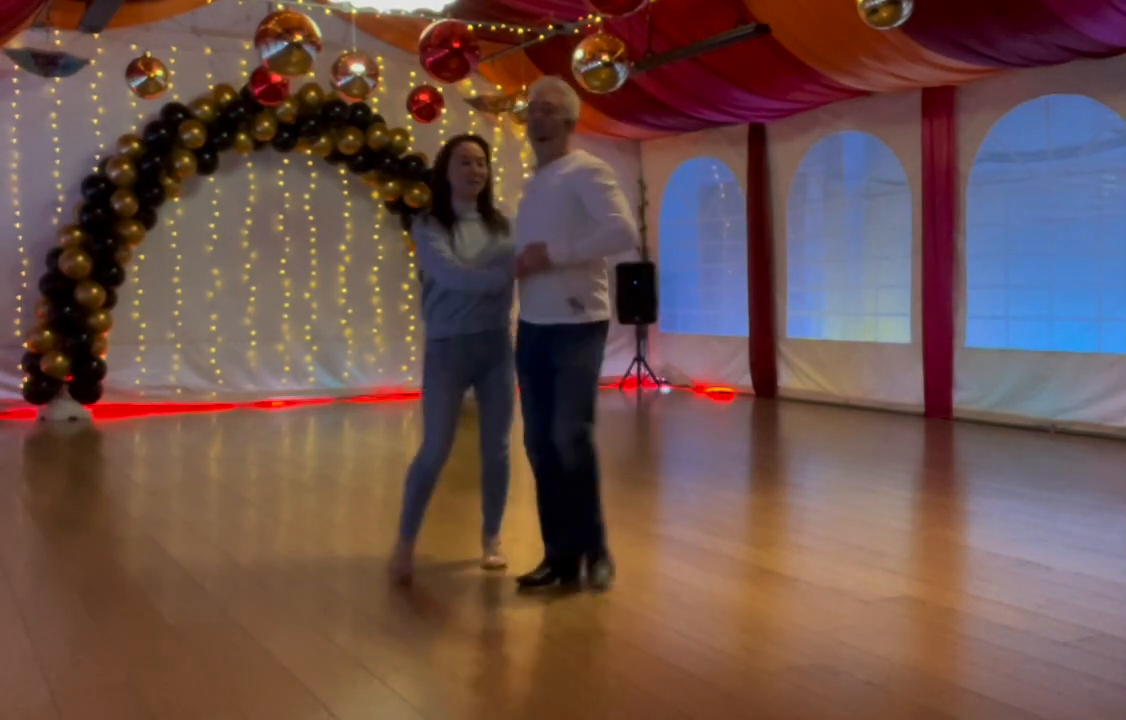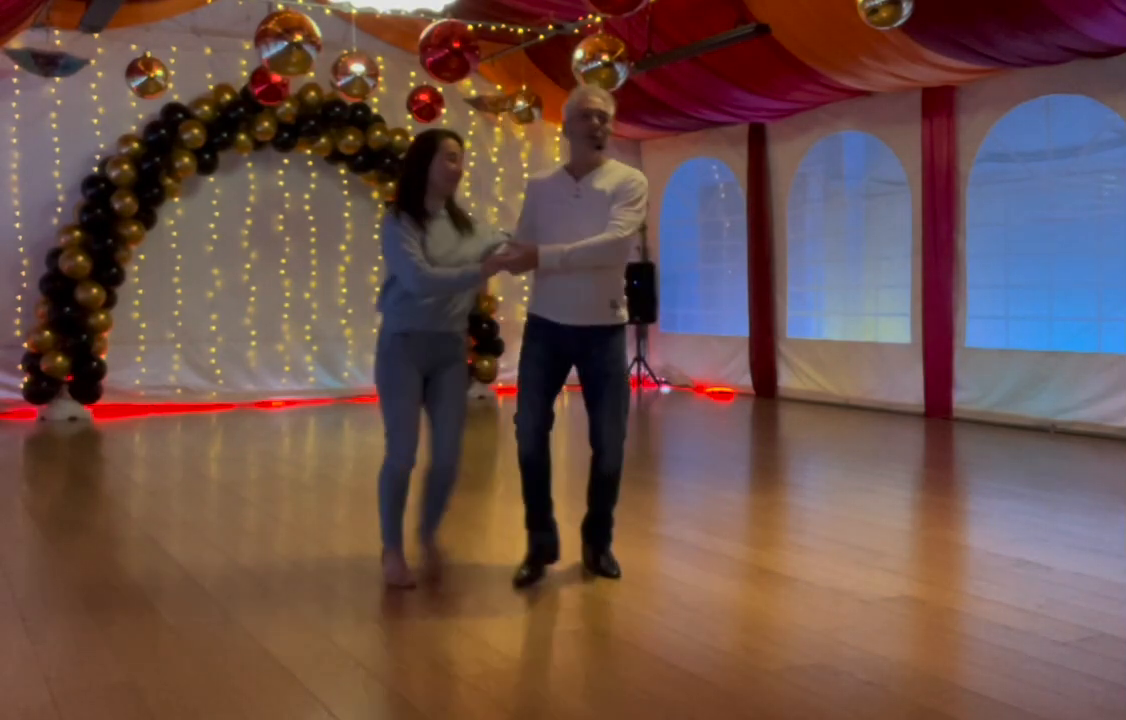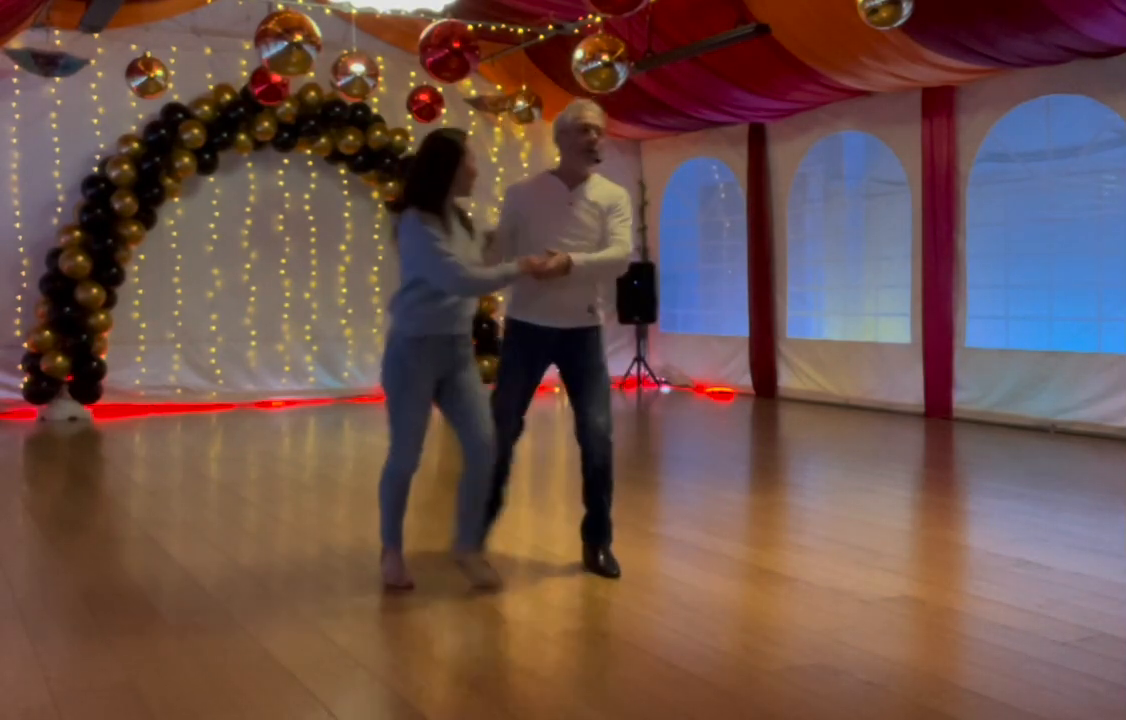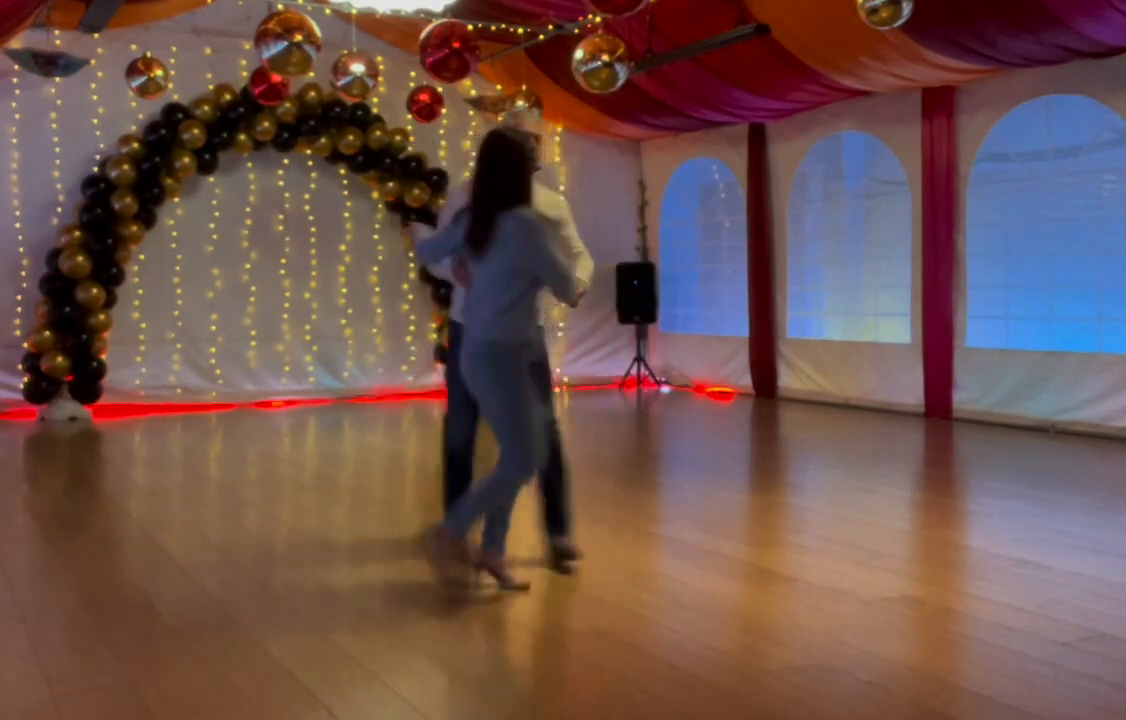
dt=0.3s
person 1, frame 1
left shoulder: (587, 171)
right shoulder: (534, 183)
left elbow: (625, 232)
left wrist: (556, 255)
left hip: (577, 327)
right hip: (533, 327)
left knee: (571, 438)
right knee: (539, 441)
left ankle: (593, 548)
right ankle: (562, 553)
person 1, frame 2
left shoulder: (630, 182)
right shoulder: (540, 188)
left elbow: (614, 245)
right elbow: (520, 249)
left wrist: (542, 257)
left hip: (605, 329)
right hip: (546, 326)
left knee: (609, 439)
right knee: (529, 430)
left ankle: (598, 542)
right ankle: (541, 543)
person 1, frame 3
left shoulder: (614, 197)
right shoulder: (523, 193)
left elbow: (621, 255)
right elbow: (497, 251)
left wrist: (571, 263)
left hip: (583, 331)
right hip: (526, 327)
left knee: (597, 432)
right knee: (503, 426)
left ankle: (598, 540)
right ankle: (483, 518)
person 1, frame 4
left shoulder: (552, 205)
right shoulder: (465, 197)
left elbow: (580, 257)
right elbow: (435, 256)
left wrist: (576, 281)
right wrist: (456, 270)
right hip: (471, 329)
left knee: (540, 424)
right knee: (460, 427)
left ankle: (558, 527)
person 2, frame 1
left shoulder: (501, 226)
right shoulder: (430, 226)
right elbow: (455, 275)
right wrist: (509, 270)
left hip: (496, 344)
right hip: (447, 346)
left knee: (496, 447)
right knee: (435, 450)
left ankle: (491, 536)
right ankle: (405, 541)
person 2, frame 2
left shoulder: (464, 225)
right shoulder: (398, 222)
left elbow: (497, 253)
right elbow: (418, 280)
right wrist: (481, 272)
left hip: (449, 348)
right hip: (402, 345)
left knee: (448, 454)
right knee: (402, 453)
left ankle: (428, 534)
right ankle: (392, 548)
person 2, frame 3
left shoulder: (460, 221)
right shoulder: (416, 222)
left elbow: (486, 258)
right elbow: (458, 280)
right wrist: (516, 270)
left hip: (458, 351)
right hip: (415, 349)
left knee: (483, 448)
right knee: (406, 457)
left ankle: (468, 547)
right ankle: (391, 550)
person 2, frame 4
left shoulder: (470, 220)
right shoulder: (527, 223)
left elbow: (431, 252)
right elbow: (568, 289)
left wrist: (418, 237)
right wrist: (573, 289)
left hip: (480, 350)
right hip: (504, 355)
left knee: (519, 453)
right knee: (525, 458)
left ankle: (491, 549)
right ankle: (450, 532)
